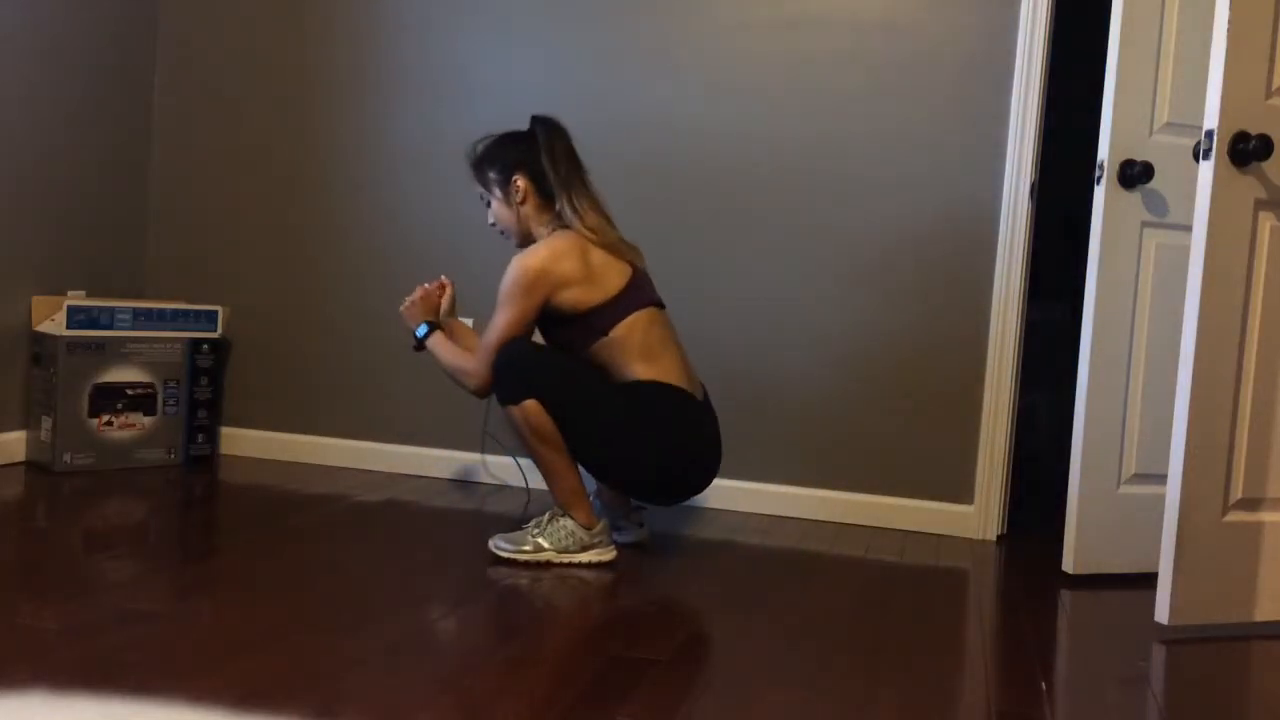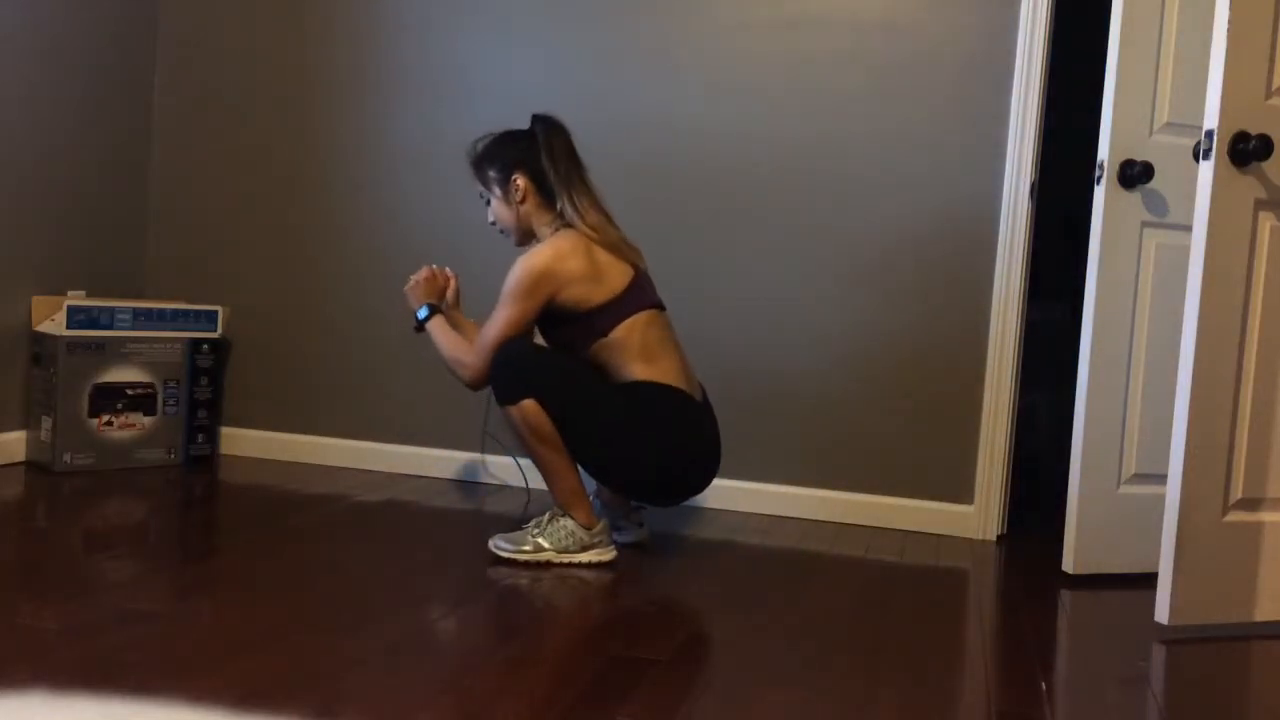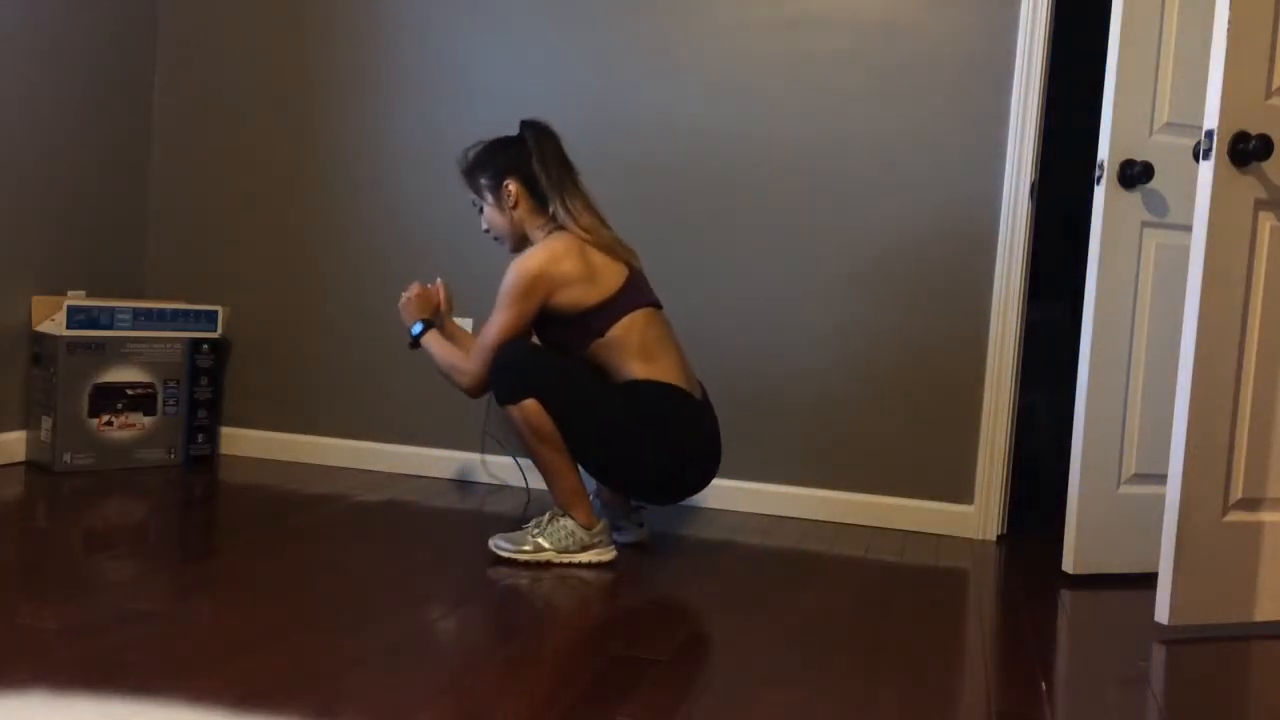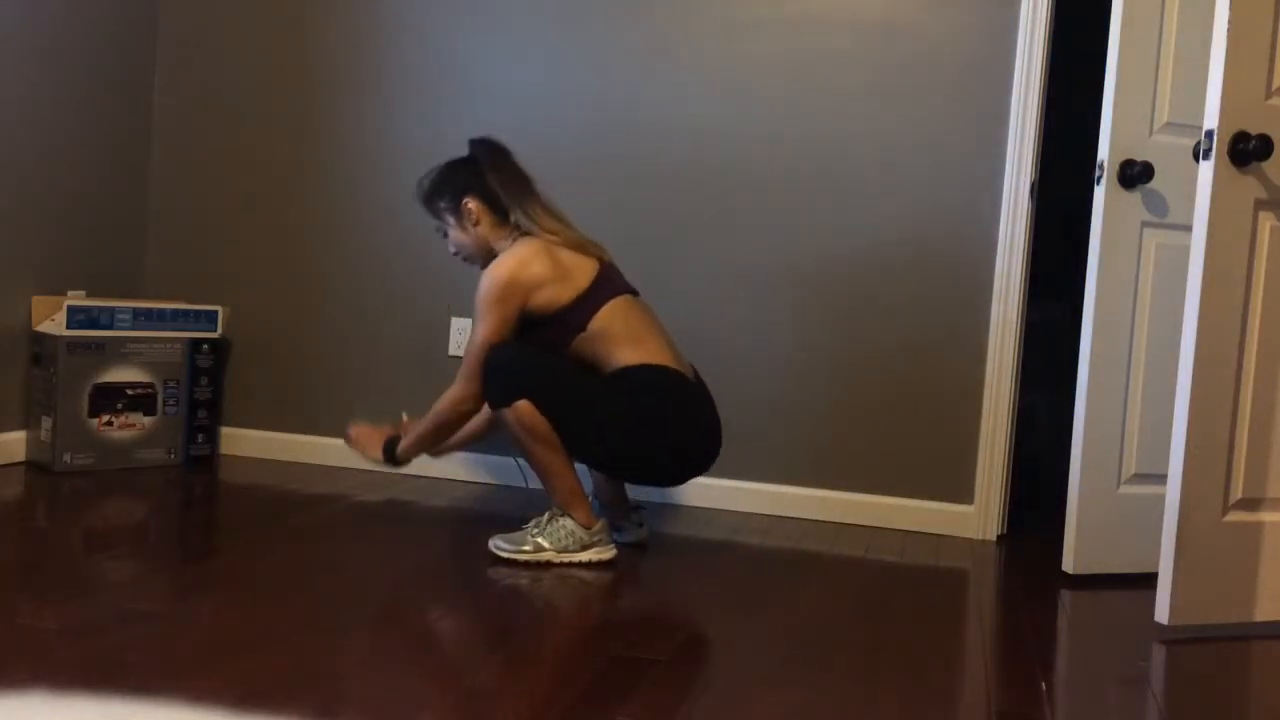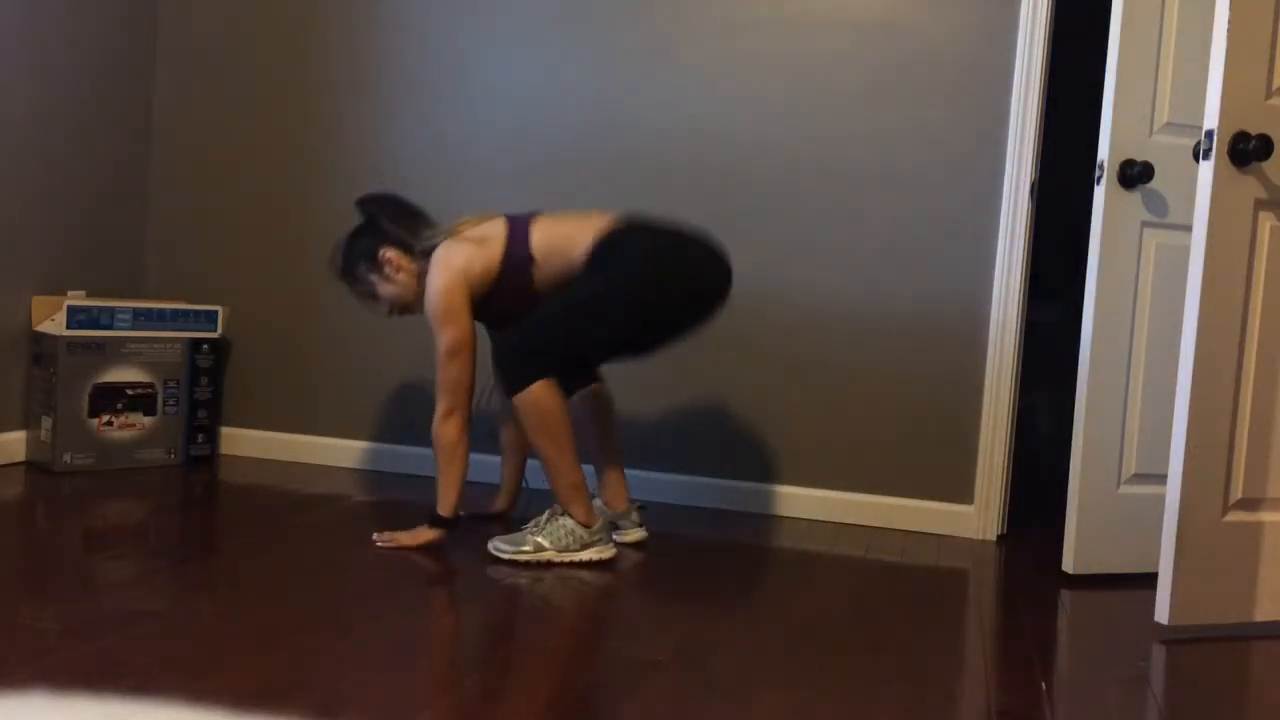
dt=0.4s
person 1, frame 1
left shoulder: (540, 261)
right shoulder: (585, 245)
left elbow: (482, 376)
left wrist: (426, 329)
right wrist: (450, 322)
left hip: (666, 445)
right hip: (685, 434)
left knee: (516, 367)
right knee: (546, 372)
left ankle: (582, 529)
right ankle: (618, 511)
person 1, frame 2
left shoulder: (545, 259)
right shoulder: (583, 244)
left elbow: (477, 369)
left wrist: (427, 312)
right wrist: (452, 311)
left hip: (665, 447)
right hip: (681, 435)
left knee: (513, 367)
right knee: (538, 372)
left ankle: (581, 529)
right ankle: (617, 510)
person 1, frame 3
left shoulder: (539, 262)
right shoulder: (578, 246)
left elbow: (475, 377)
left wrist: (421, 329)
right wrist: (445, 324)
left hip: (668, 445)
right hip: (683, 432)
left knee: (516, 367)
right knee: (541, 374)
left ankle: (582, 529)
right ankle: (617, 510)
person 1, frame 4
left shoulder: (509, 271)
right shoulder: (544, 250)
left elbow: (467, 395)
right elbow: (525, 387)
left wrist: (396, 449)
right wrist: (448, 440)
left hip: (665, 425)
right hip: (679, 415)
left knee: (505, 369)
right knee: (548, 376)
left ankle: (582, 527)
right ankle: (615, 512)
person 1, frame 5
left shoulder: (447, 275)
right shoulder: (470, 261)
left elbow: (451, 413)
right elbow: (524, 391)
left wrist: (441, 522)
right wrist: (506, 497)
left hip: (660, 267)
right hip: (680, 257)
left knee: (532, 359)
right knee: (568, 367)
left ankle: (582, 525)
right ankle: (618, 512)
